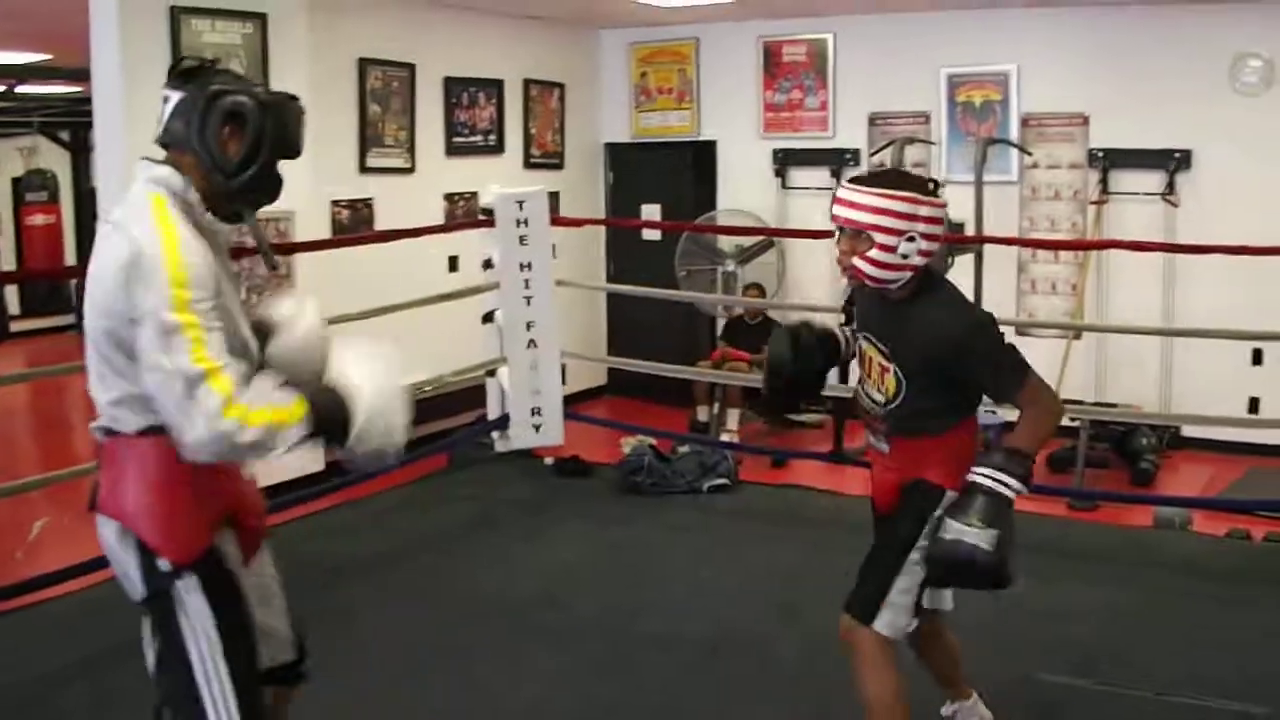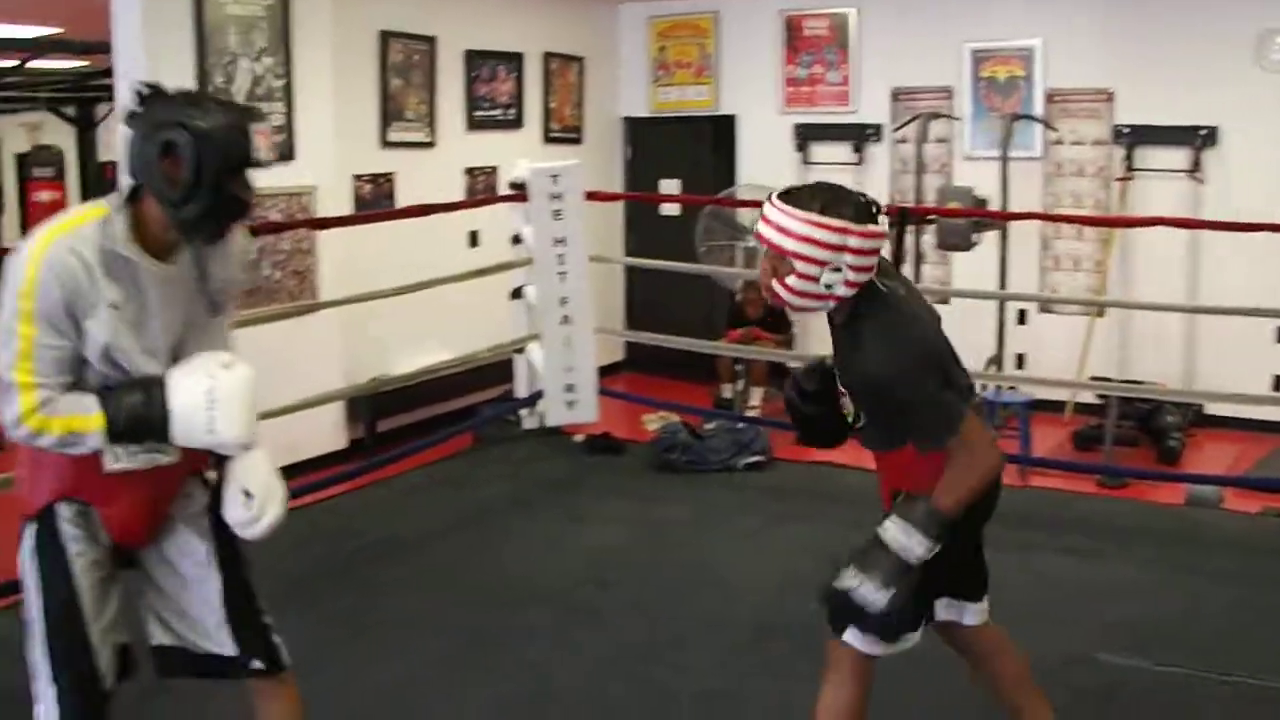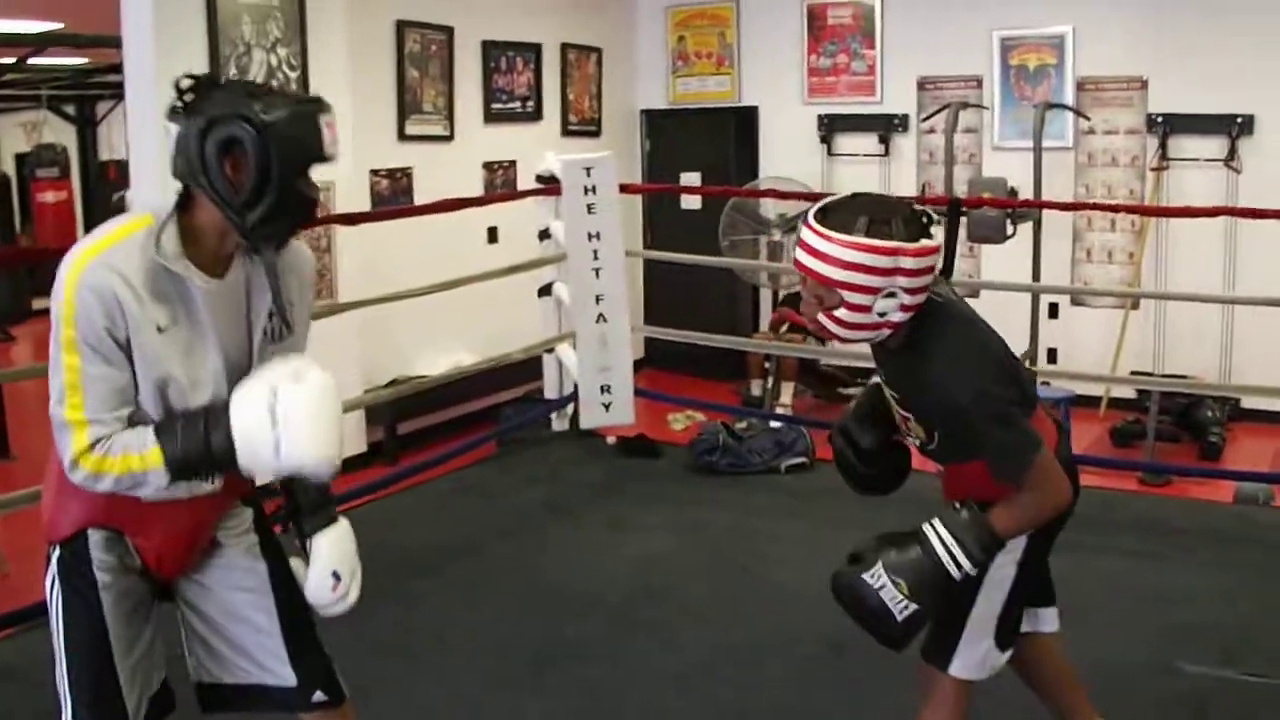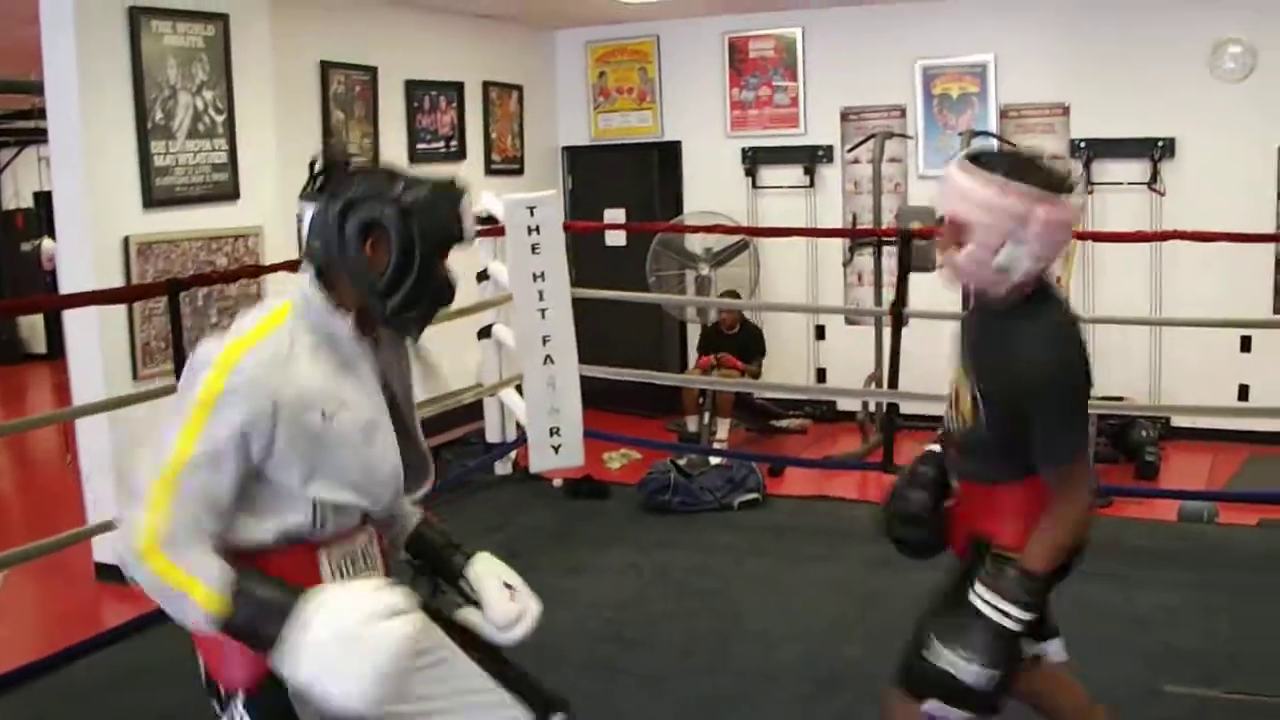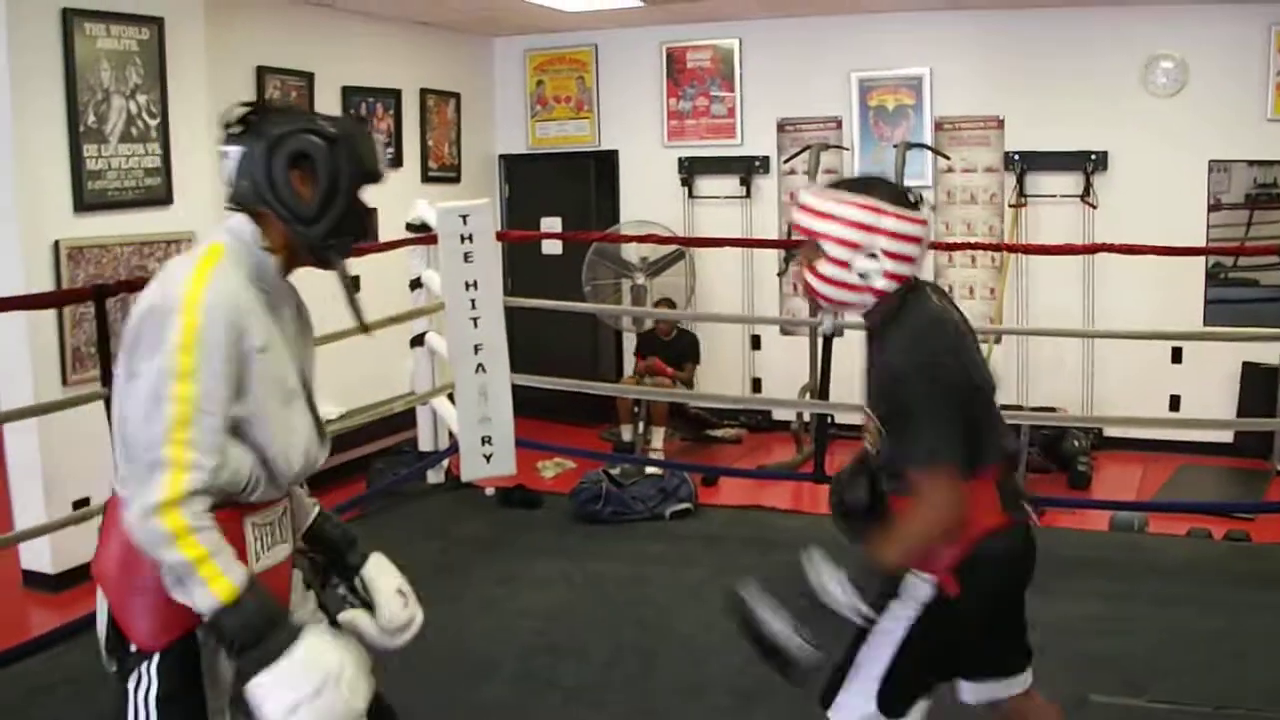
dt=1s
person 1, frame 1
left shoulder: (150, 219)
right shoulder: (166, 241)
right elbow: (209, 421)
left wrist: (261, 337)
right wrist: (332, 412)
left hip: (172, 477)
right hip: (169, 490)
person 1, frame 2
left shoulder: (217, 246)
right shoulder: (59, 256)
left wrist: (241, 446)
right wrist: (159, 410)
left hip: (176, 477)
right hip: (76, 490)
left knee: (257, 656)
person 1, frame 3
left shoulder: (286, 262)
right shoulder: (101, 274)
right elbow: (89, 457)
left wrist: (316, 507)
right wrist: (225, 434)
left hip: (220, 510)
right hip: (107, 523)
person 1, frame 4
left shoulder: (381, 342)
right shoulder: (249, 368)
right elbow: (157, 544)
left wrist: (449, 560)
right wrist: (285, 621)
left hip: (370, 602)
right hip: (270, 642)
person 1, frame 5
left shoulder: (274, 294)
right shoulder: (199, 298)
right elbow: (163, 502)
left wrist: (341, 550)
right wrist: (259, 634)
left hip: (265, 582)
right hip: (181, 583)
person 2, frame 1
left shoulder: (955, 324)
right shoulder: (873, 288)
left elbow: (1042, 404)
left wrist: (991, 491)
right wrist: (828, 342)
left hip: (938, 485)
right hip: (891, 474)
left knee: (863, 631)
right knee: (914, 616)
person 2, frame 2
left shoulder: (885, 353)
right shoulder: (872, 285)
left elbow: (980, 455)
left wrist: (900, 540)
right wrist: (830, 381)
left hip: (937, 491)
right hip: (937, 479)
left knee: (851, 650)
right knee: (963, 620)
person 2, frame 3
left shoulder: (959, 379)
right shoulder: (912, 303)
left elbow: (1050, 493)
left wrist: (939, 550)
right wrist: (879, 407)
left hip: (1020, 494)
right hip: (999, 469)
left knee: (948, 671)
right knee: (1017, 626)
person 2, frame 4
left shoulder: (1042, 352)
right shoulder: (995, 304)
left elbow: (1072, 502)
left wrist: (1000, 603)
right wrist: (934, 467)
left hip: (1017, 541)
right hip: (991, 515)
right knee: (1025, 663)
person 2, frame 5
left shoulder: (910, 357)
right shoulder: (921, 308)
left elbow: (938, 509)
left wrist: (844, 589)
right wrist: (877, 463)
left hip: (958, 558)
right hip: (997, 541)
